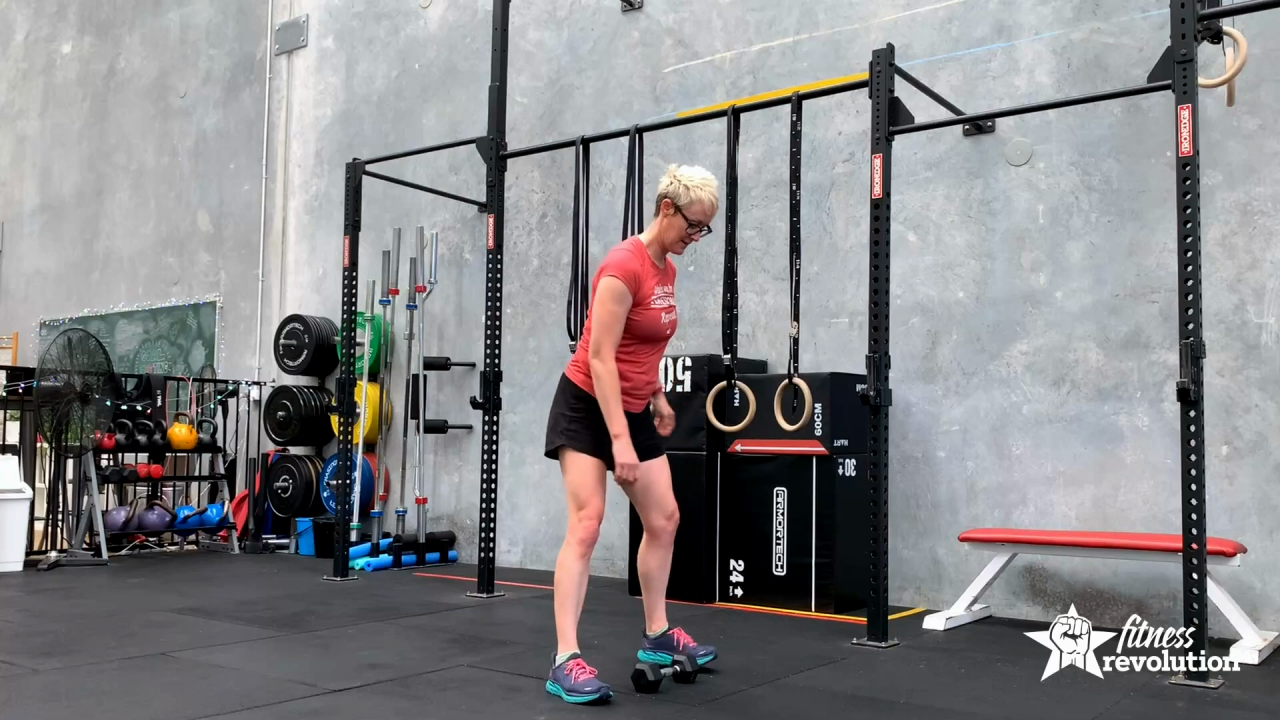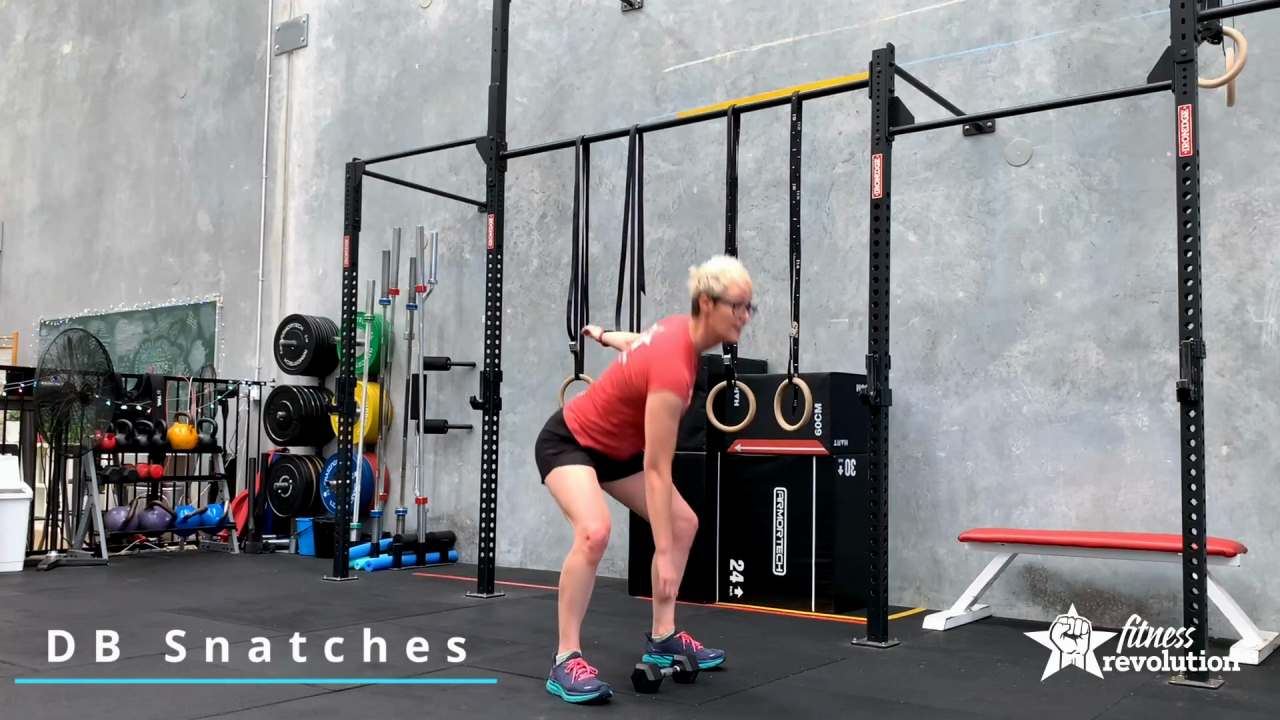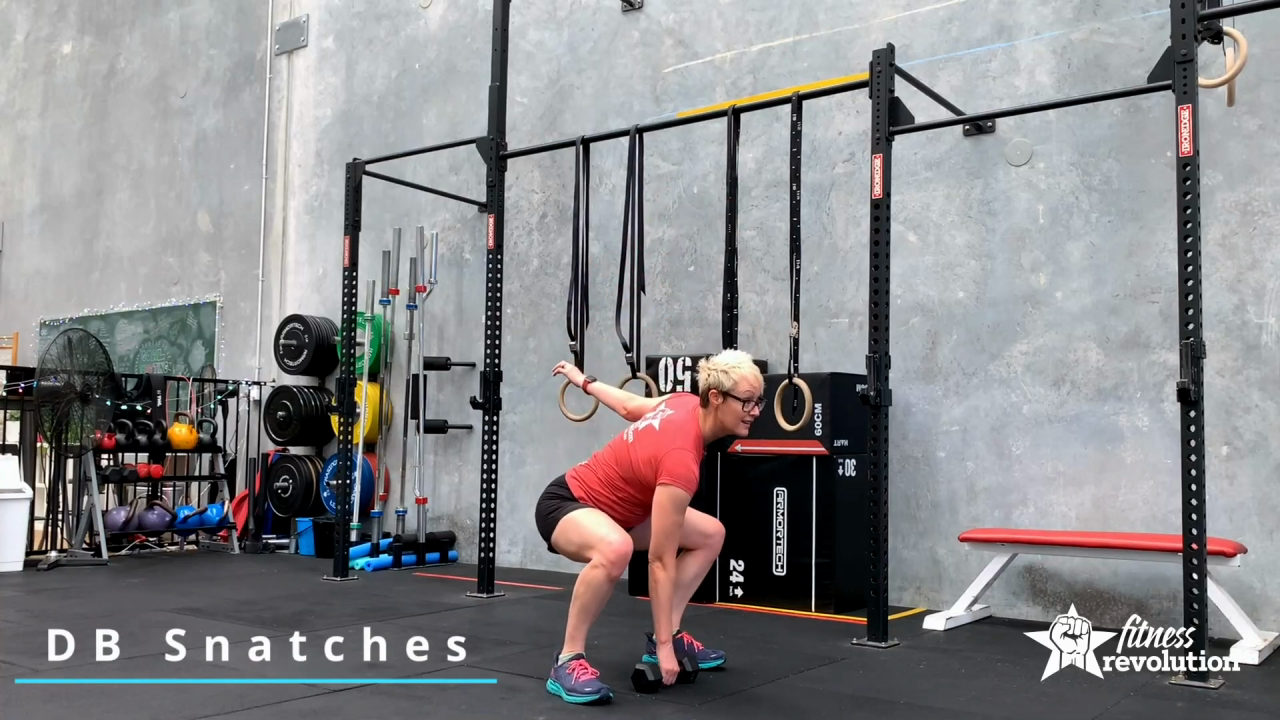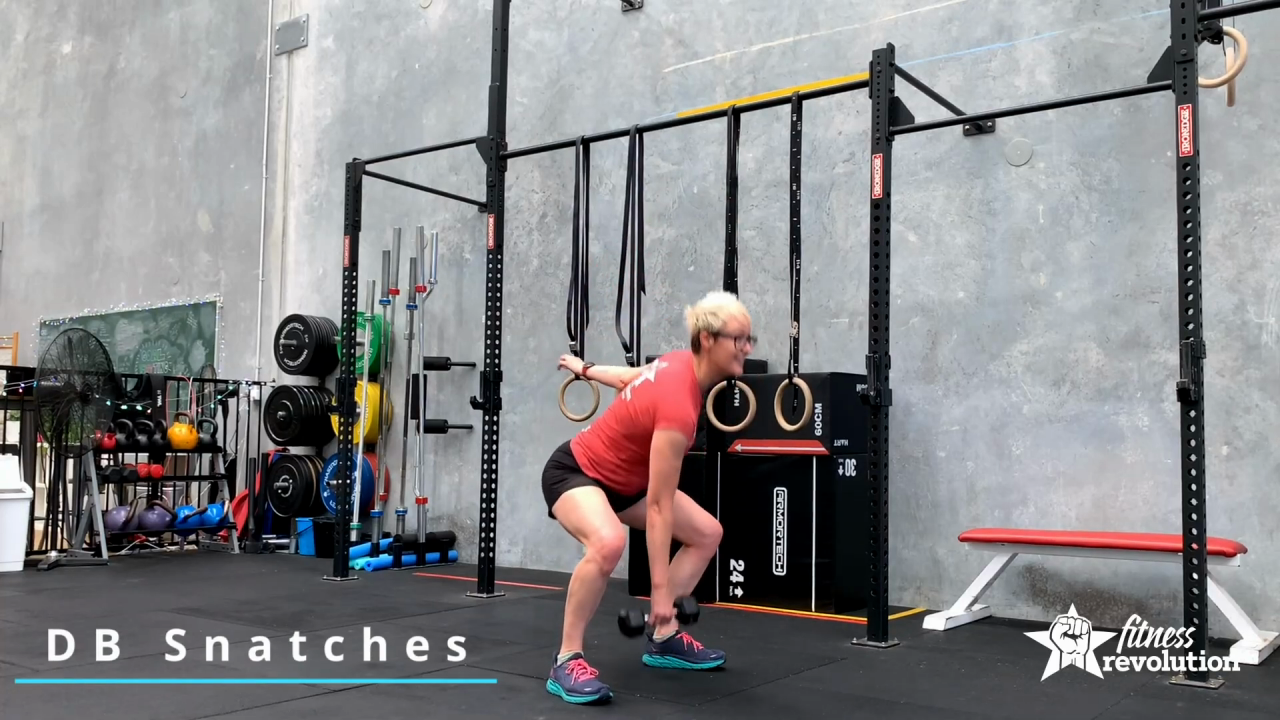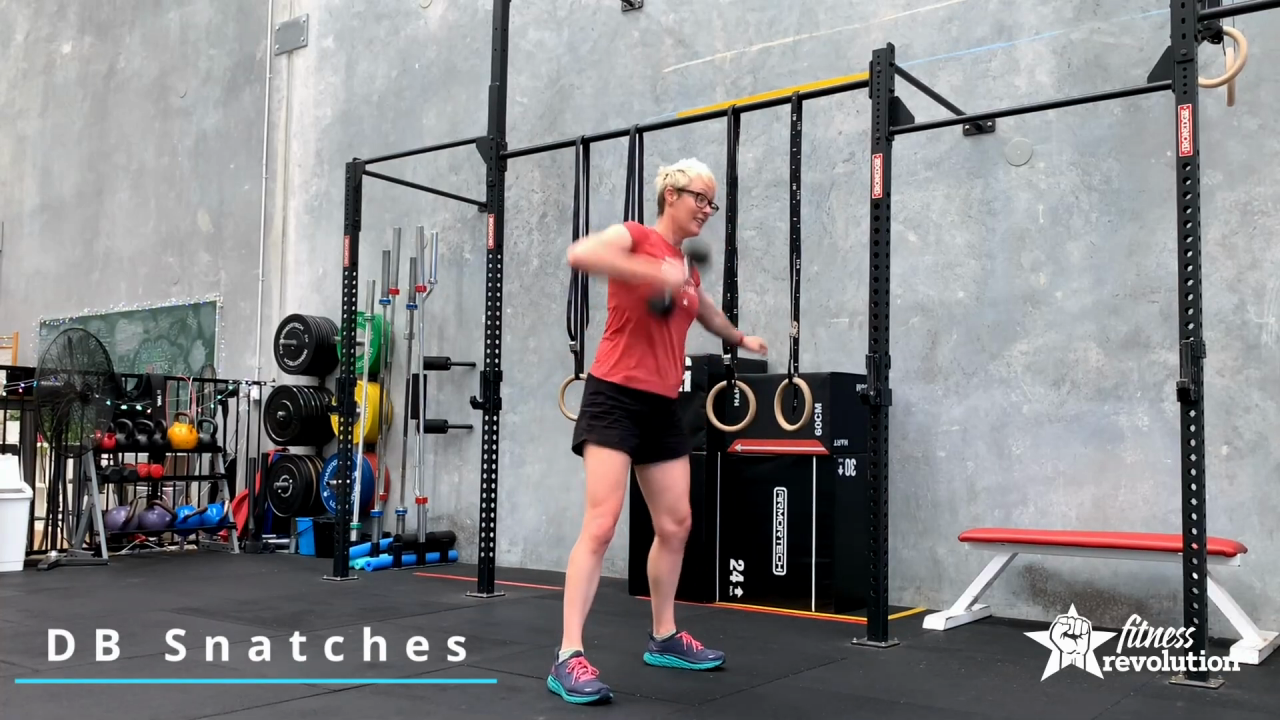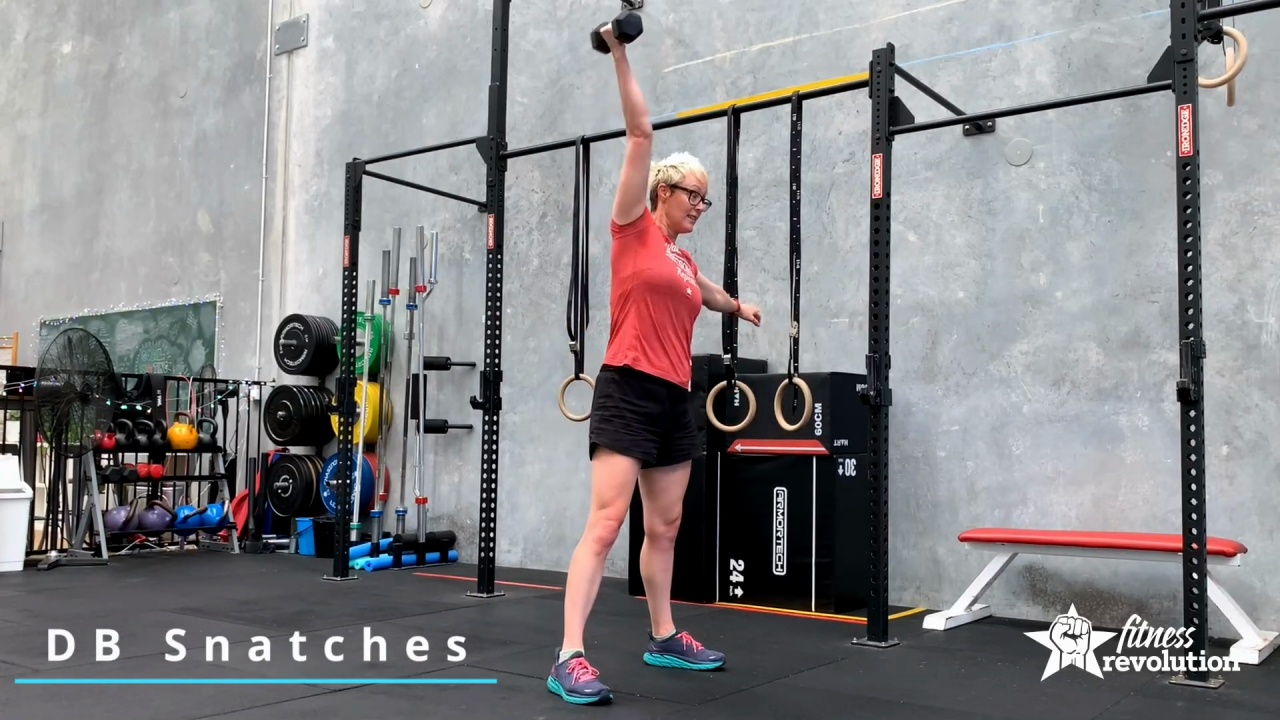
dt=0.4s
person 1, frame 1
left shoulder: (666, 268)
right shoulder: (624, 265)
right elbow: (600, 359)
left wrist: (658, 399)
right wrist: (618, 440)
left hip: (634, 410)
right hip: (588, 408)
left knee: (664, 520)
right knee: (587, 525)
left ankle: (657, 634)
right ankle: (565, 660)
person 1, frame 2
left shoulder: (683, 331)
right shoulder: (673, 369)
left elbow: (638, 342)
right elbow: (658, 471)
left wrist: (603, 335)
right wrist: (663, 557)
left hip: (615, 446)
right hip: (570, 443)
left knee: (685, 523)
right knee: (595, 531)
left ankle: (662, 637)
right ankle: (566, 660)
person 1, frame 3
left shoulder: (686, 405)
right shoulder: (681, 461)
left elbow: (631, 407)
right elbow: (661, 561)
left wrist: (585, 381)
right wrist: (665, 650)
left hip: (608, 501)
right hip: (564, 504)
left knee: (711, 534)
right knee: (615, 549)
left ankle: (666, 635)
right ankle: (569, 661)
person 1, frame 4
left shoulder: (684, 363)
right shoulder: (678, 404)
left elbow: (629, 377)
right elbow: (660, 508)
left wrist: (584, 370)
right wrist: (660, 593)
left hip: (622, 478)
right hip: (573, 473)
left knee: (707, 533)
right knee: (608, 543)
left ankle: (663, 638)
right ankle: (567, 660)
person 1, frame 5
left shoulder: (685, 262)
right shoulder: (635, 237)
left elbow: (702, 308)
right elbow: (577, 255)
left wrist: (740, 339)
right wrist: (650, 272)
left hip: (663, 407)
right hip: (613, 399)
left knee: (676, 526)
right knee: (601, 525)
left ankle: (664, 637)
right ankle: (568, 658)
person 1, frame 6
left shoulder: (682, 258)
right shoulder: (633, 227)
left elbow: (699, 291)
right elbow: (638, 133)
left wrist: (738, 306)
right wrist: (619, 52)
left hip: (673, 399)
right hip: (628, 392)
left knee: (664, 528)
right knee: (605, 526)
left ankle: (663, 637)
right ankle: (568, 658)
